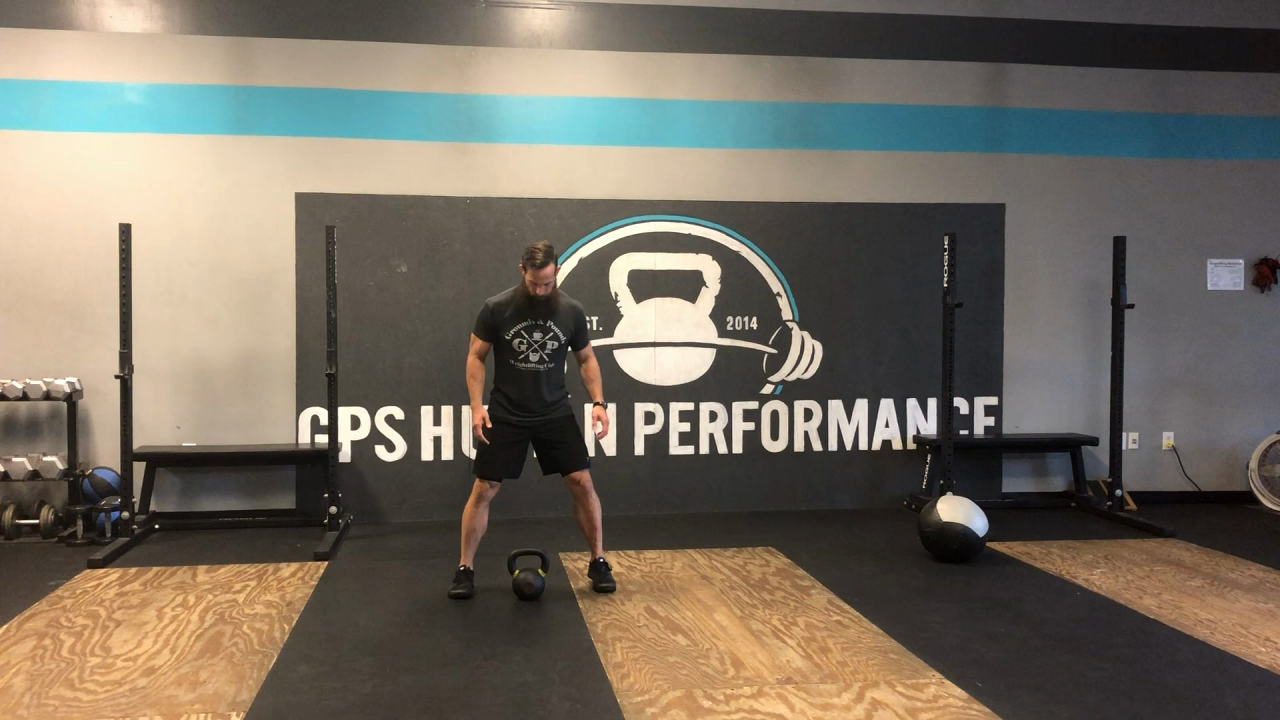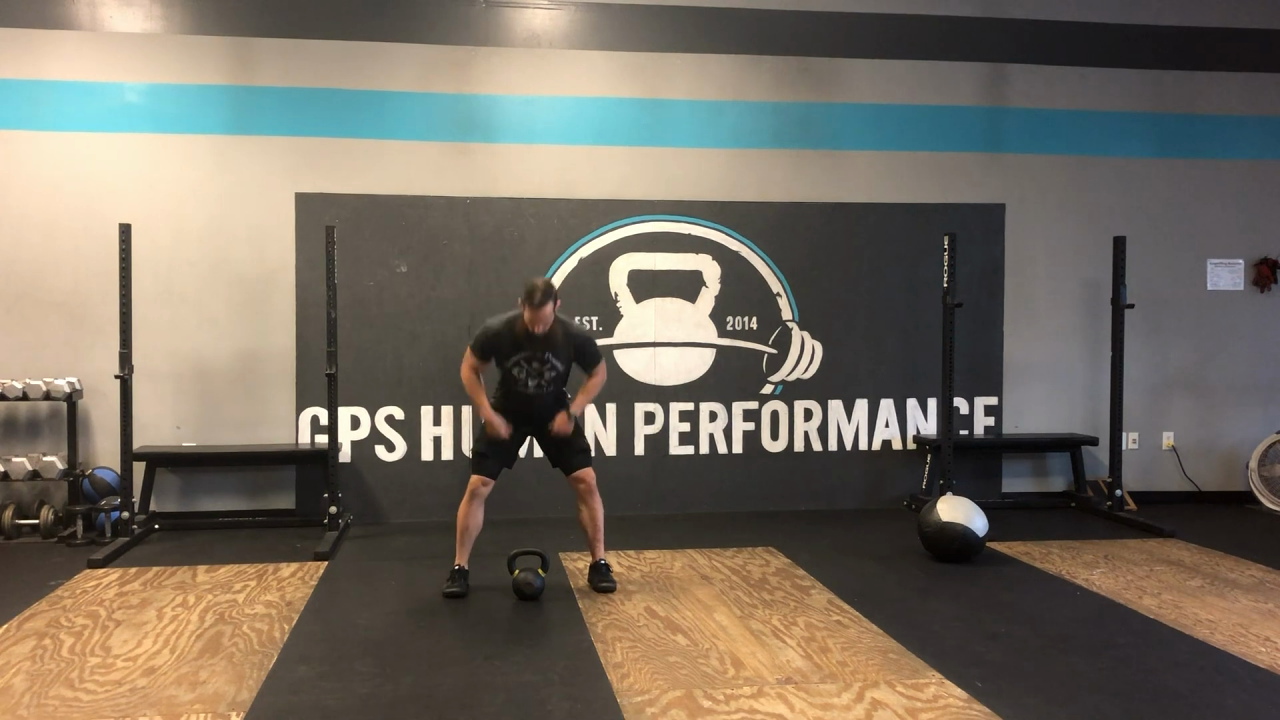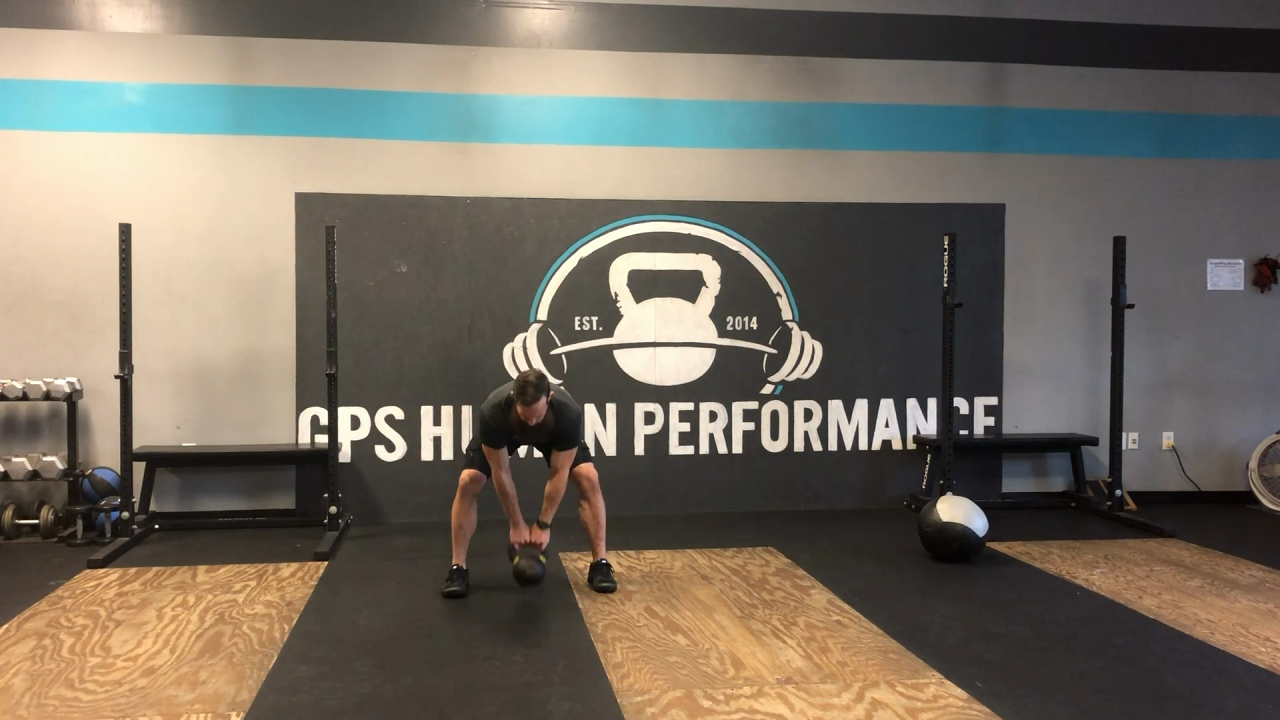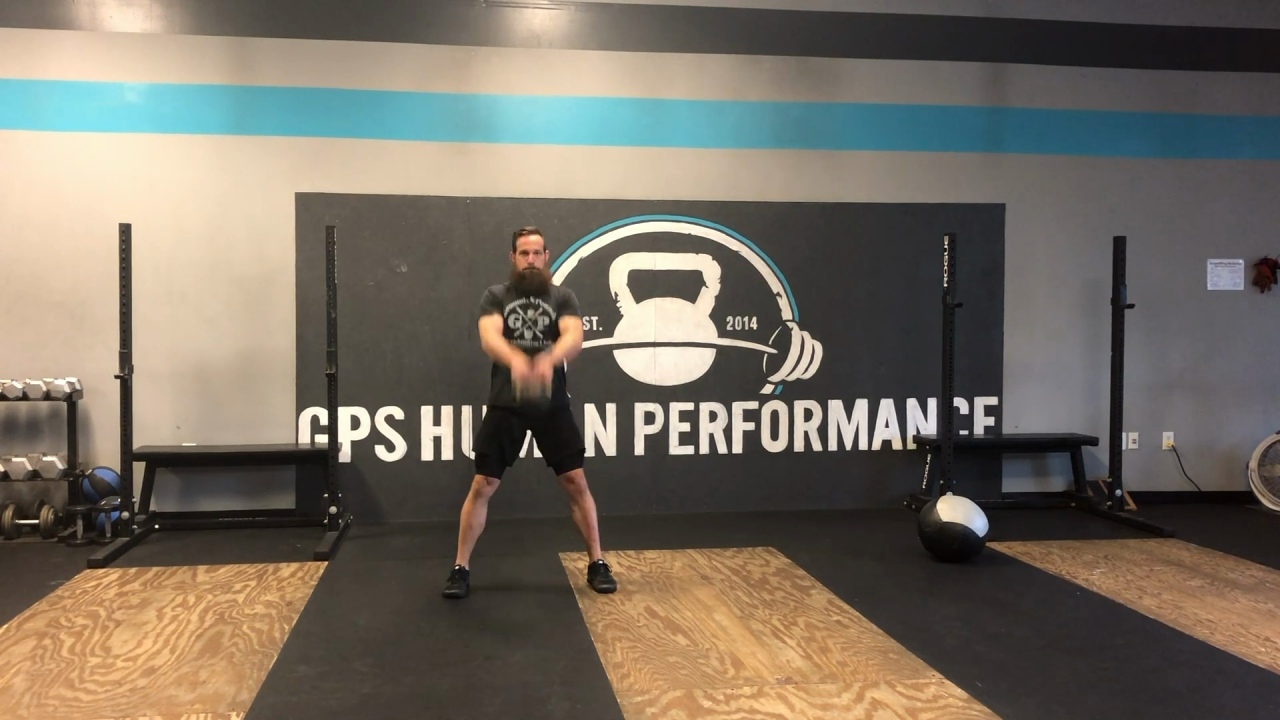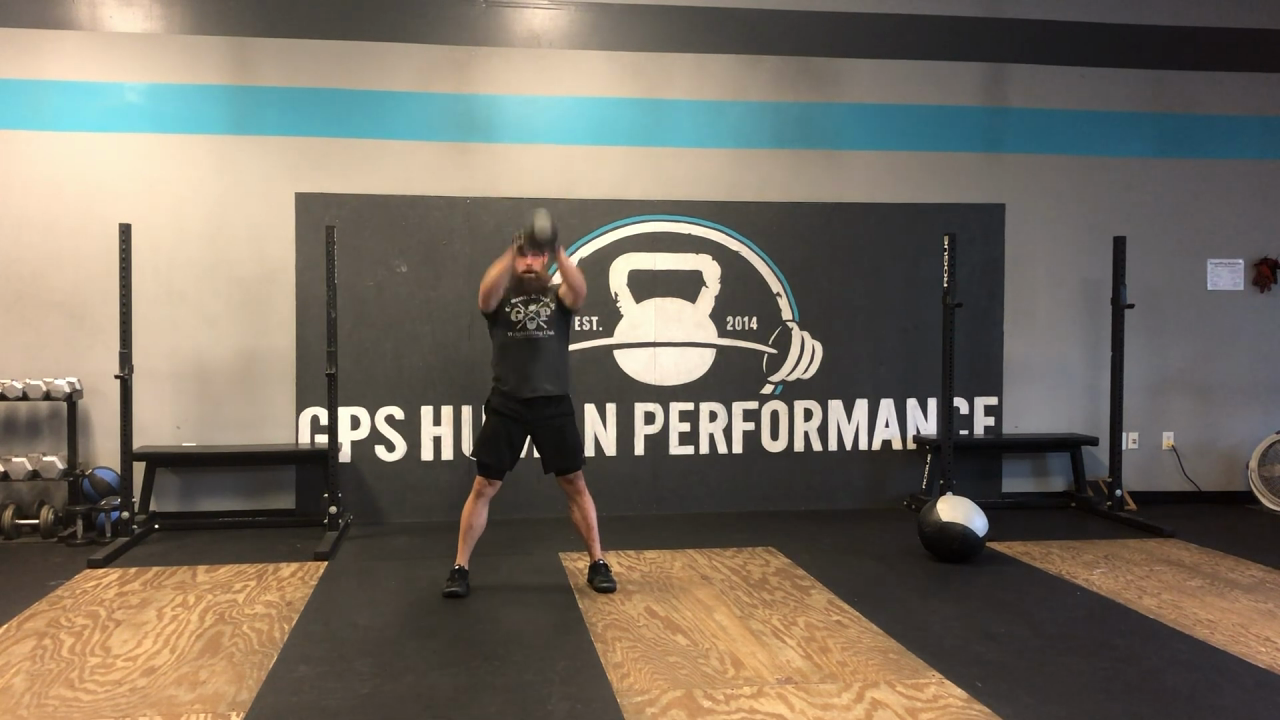
dt=1s
person 1, frame 1
left shoulder: (571, 311)
right shoulder: (496, 308)
left elbow: (586, 359)
right elbow: (476, 357)
left wrist: (598, 401)
right wrist: (476, 405)
left hip: (554, 413)
right hip: (505, 415)
left knee: (582, 483)
right knee: (484, 490)
left ankle: (598, 562)
right ankle: (465, 569)
person 1, frame 2
left shoulder: (576, 335)
right shoulder: (495, 331)
left elbow: (599, 374)
right elbow: (468, 369)
left wrist: (572, 413)
right wrist: (488, 415)
left hip: (554, 412)
right hip: (507, 413)
left knee: (586, 480)
right knee: (478, 486)
left ankle: (599, 564)
right ankle: (459, 568)
person 1, frame 3
left shoulder: (568, 413)
right shoulder: (492, 412)
left elbow: (559, 473)
right elbow: (501, 473)
left wrist: (544, 525)
right wrist: (516, 524)
left hip: (551, 435)
right hip: (504, 435)
left knee: (588, 479)
right knee: (469, 483)
left ankle: (600, 565)
right ankle: (458, 570)
person 1, frame 4
left shoulder: (562, 296)
right shoulder: (497, 295)
left elbow: (574, 337)
right elbow: (489, 338)
left wrist: (549, 361)
right wrist: (514, 361)
left hip: (553, 404)
right hip: (505, 405)
left knee: (576, 483)
right knee: (483, 486)
left ankle: (597, 563)
right ankle: (461, 568)
person 1, frame 5
left shoulder: (559, 295)
right shoulder: (500, 295)
left elbow: (579, 289)
right elbow: (486, 292)
left wrist: (557, 252)
right wrist: (512, 256)
left hip: (554, 404)
right hip: (506, 405)
left knee: (575, 484)
right knee: (484, 487)
left ankle: (598, 565)
right ankle: (459, 569)
